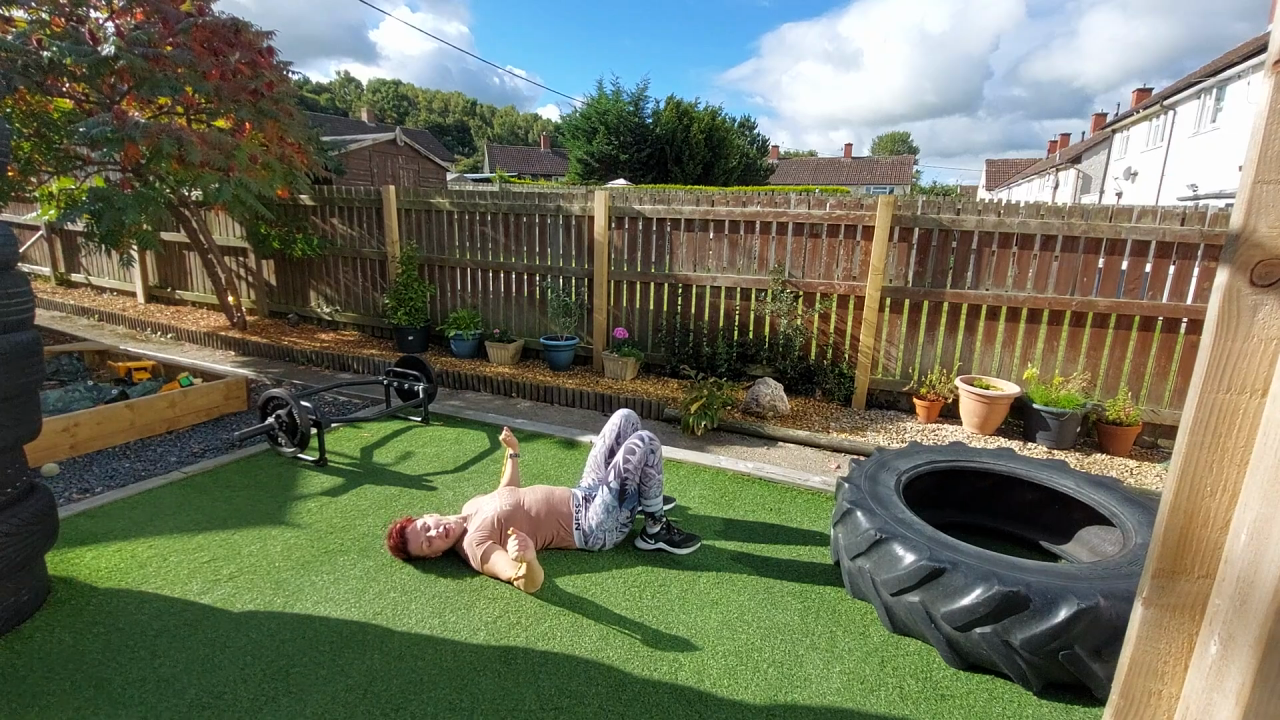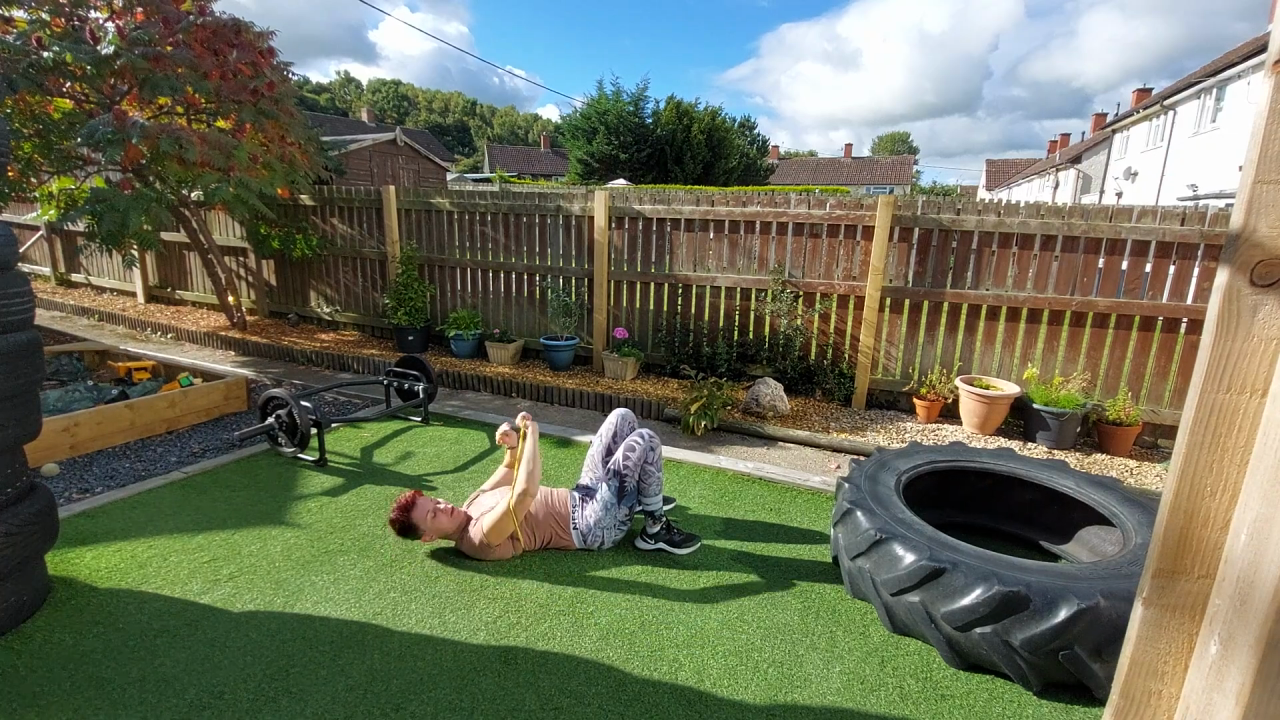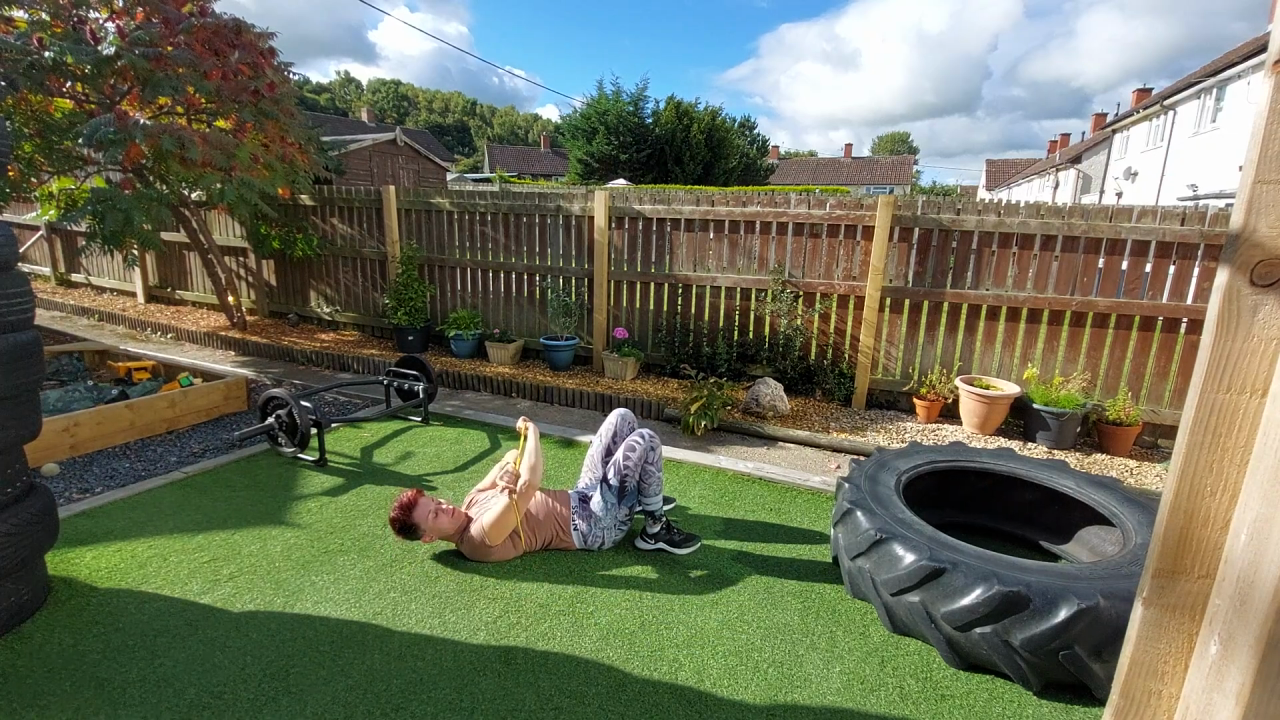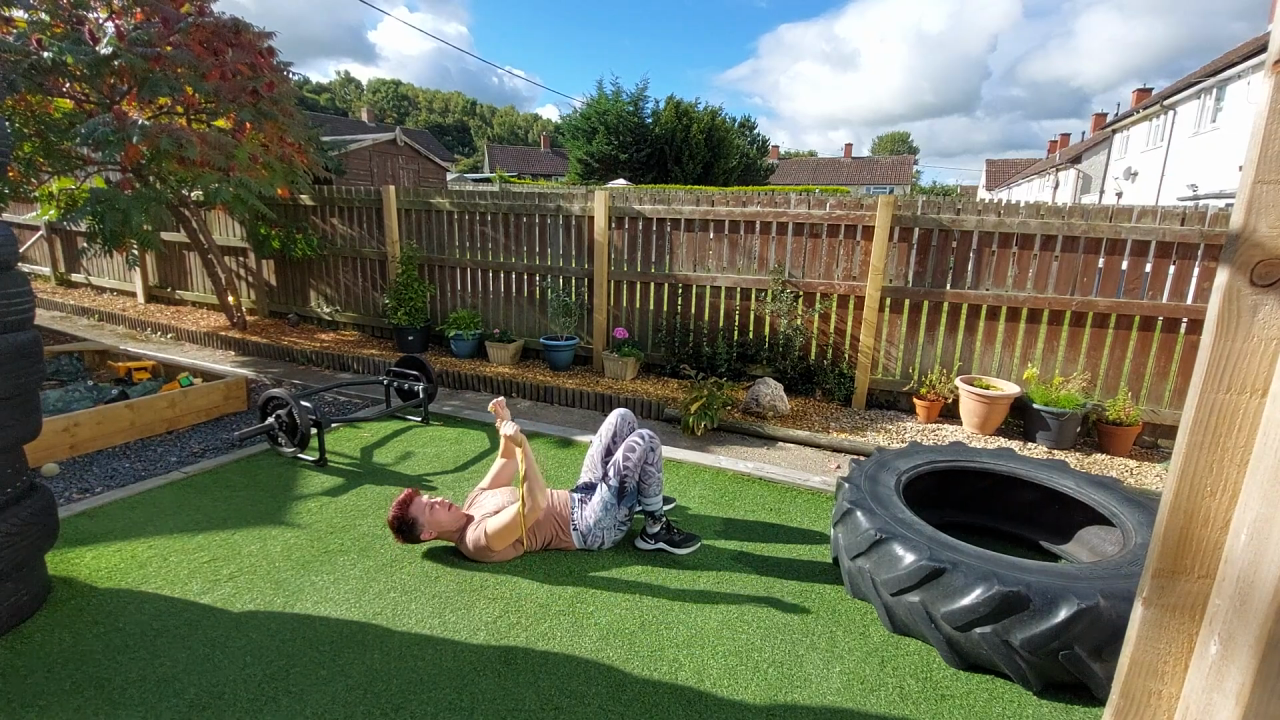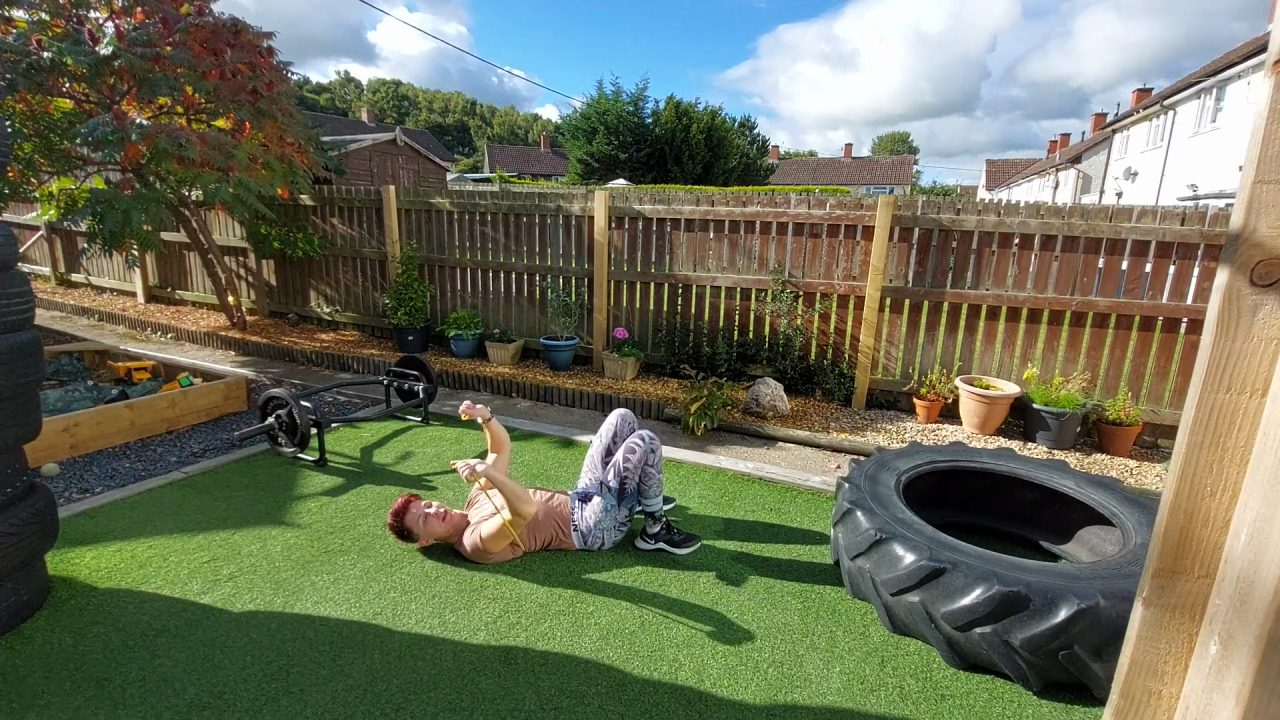
dt=1s
person 1, frame 1
left shoulder: (471, 507)
right shoulder: (475, 546)
right elbow: (530, 584)
left wrist: (512, 452)
right wrist: (528, 558)
left hip: (583, 497)
right hip: (595, 525)
left knee: (625, 417)
right knee: (645, 442)
left ankle: (645, 498)
right ankle: (656, 530)
person 1, frame 2
left shoulder: (472, 503)
right shoulder: (479, 539)
left elbow: (509, 470)
right elbow: (527, 491)
left wrist: (511, 444)
right wrist: (531, 433)
left hip: (581, 501)
right hip: (594, 526)
left knee: (622, 417)
right knee: (645, 440)
left ankle: (645, 497)
right ankle: (656, 530)
person 1, frame 3
left shoulder: (472, 502)
right shoulder: (479, 540)
left elbow: (513, 459)
right elbow: (529, 485)
left wrist: (505, 471)
right wrist: (532, 432)
left hip: (580, 499)
right hip: (594, 527)
left knee: (622, 417)
right knee: (645, 440)
left ankle: (644, 497)
right ankle: (656, 530)
person 1, frame 4
left shoulder: (473, 503)
right shoulder: (478, 541)
left elbow: (506, 461)
right elbow: (533, 508)
left wrist: (503, 422)
right wrist: (523, 444)
left hip: (580, 501)
right hip: (593, 525)
left knee: (622, 417)
right knee: (644, 440)
left ankle: (645, 497)
right ankle: (656, 531)
person 1, frame 5
left shoulder: (476, 501)
right shoulder: (475, 543)
left elbow: (501, 449)
right elbow: (525, 511)
left wrist: (485, 418)
right wrist: (486, 472)
left hip: (581, 499)
right hip: (593, 527)
left knee: (622, 417)
right knee: (644, 441)
left ankle: (645, 498)
right ankle: (656, 530)
